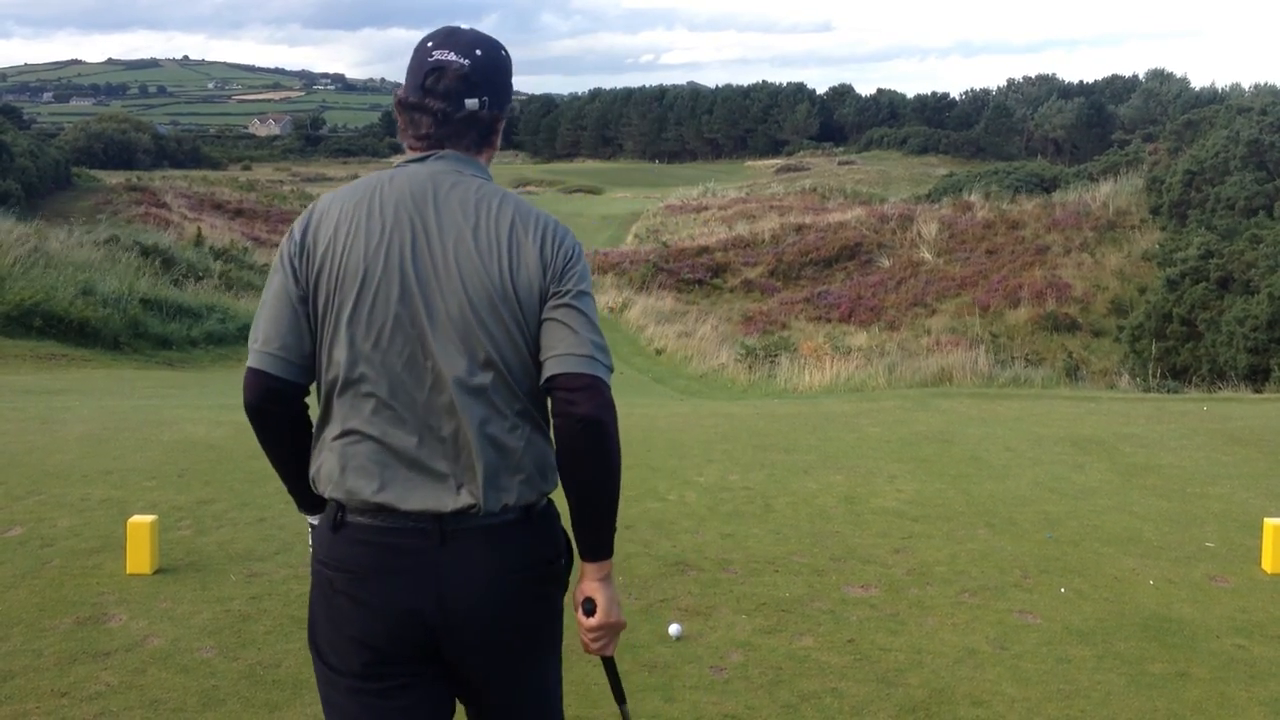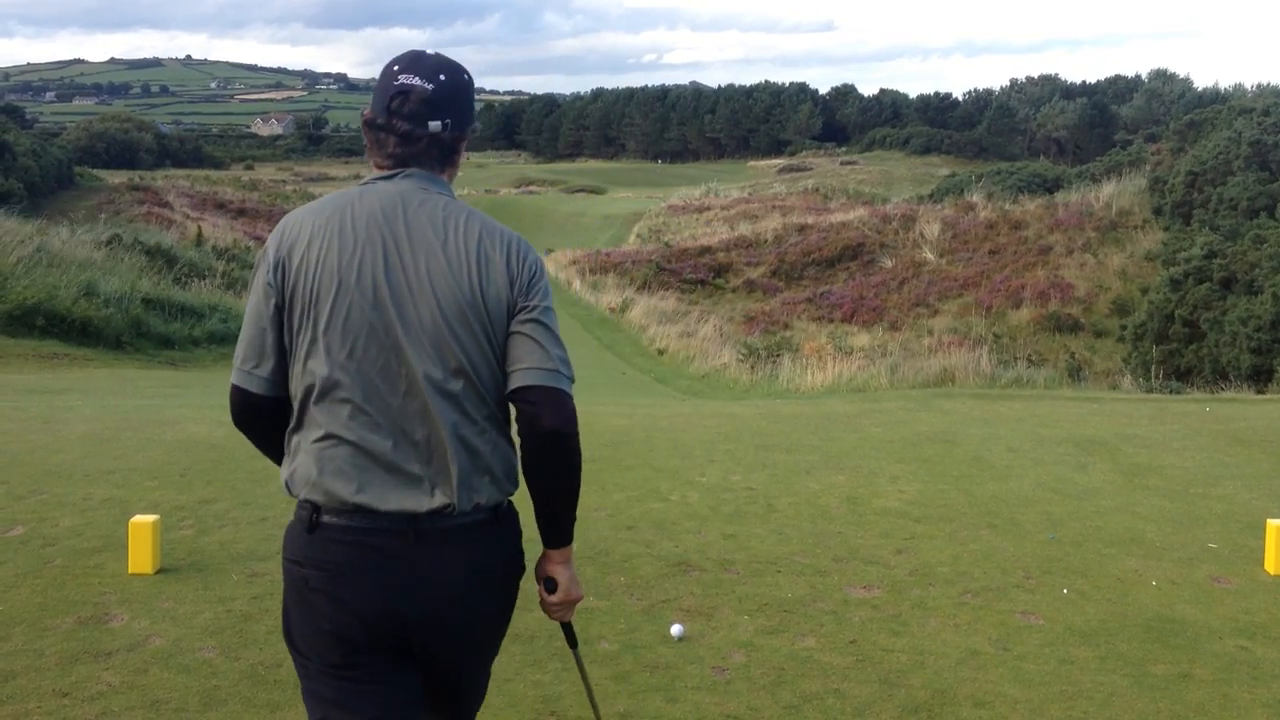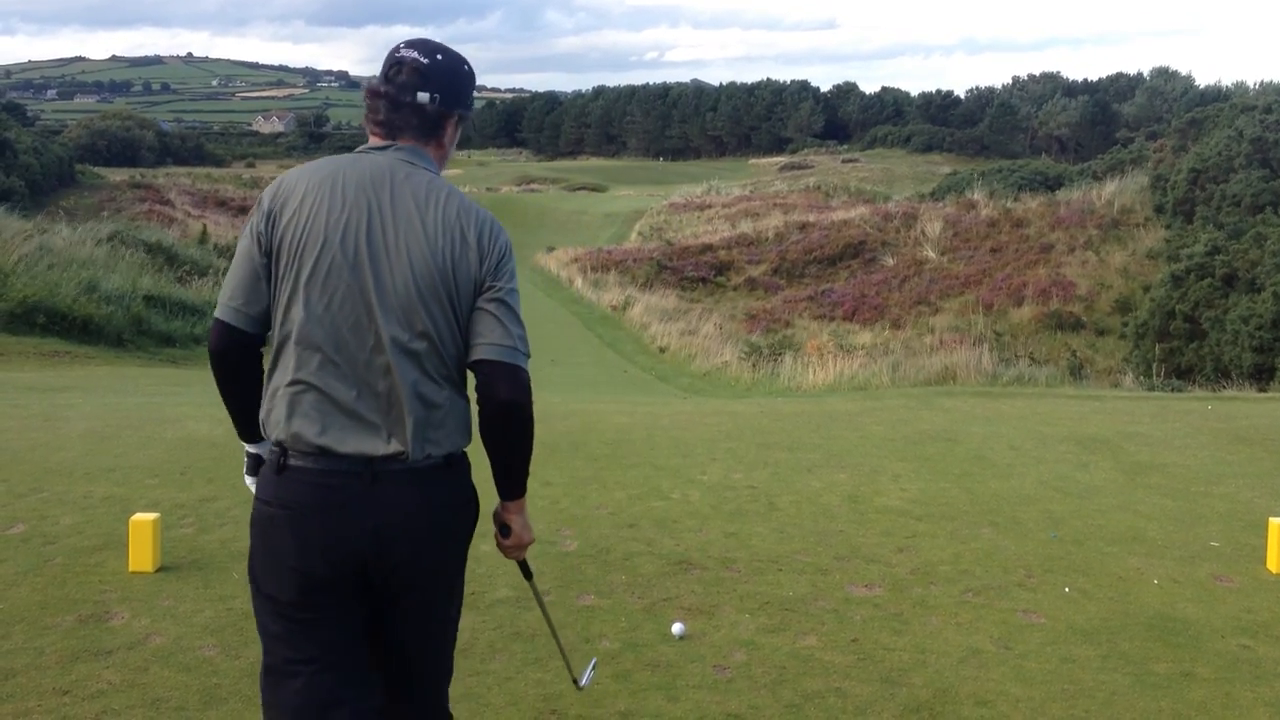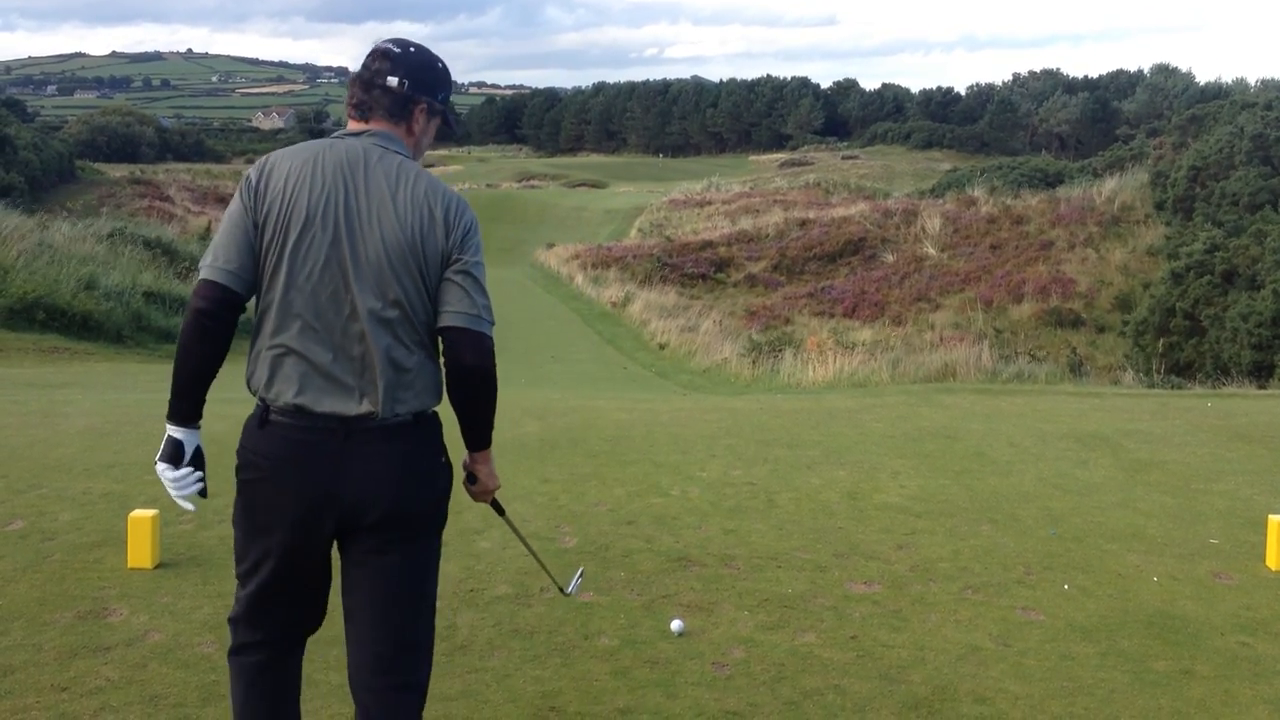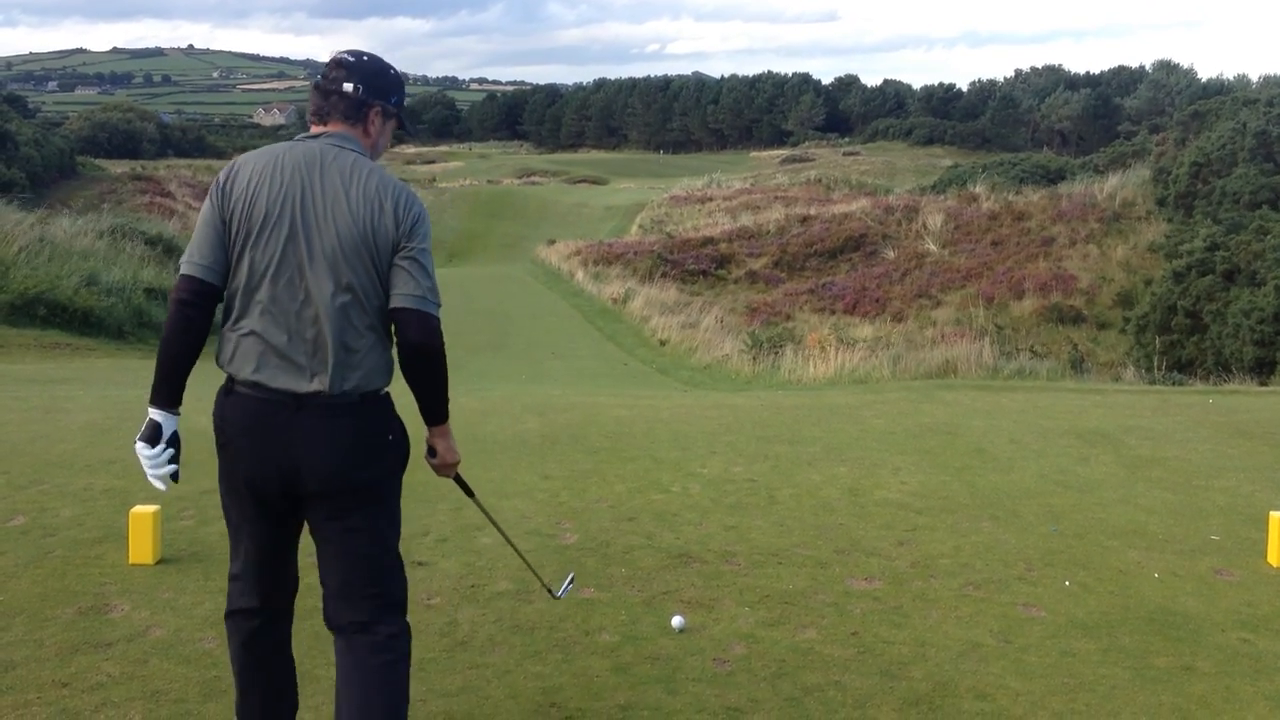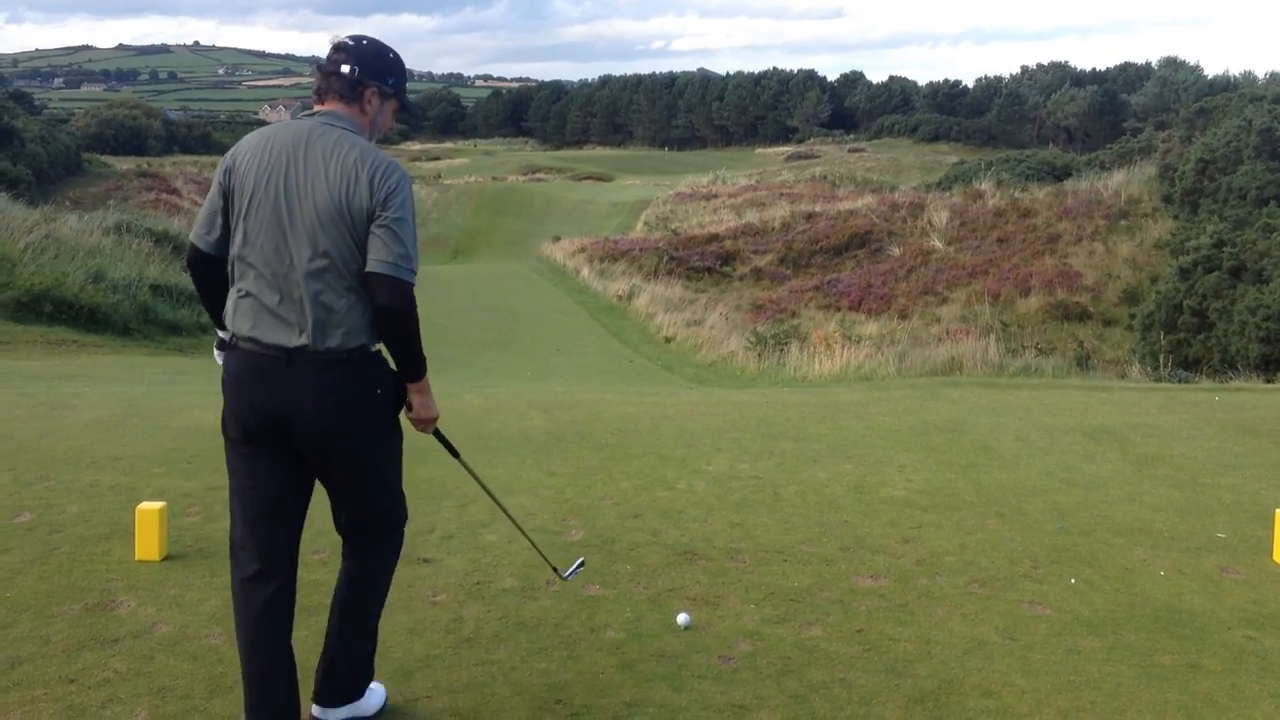
dt=0.3s
person 1, frame 1
left shoulder: (324, 221)
right shoulder: (543, 238)
left elbow: (267, 393)
right elbow: (585, 412)
left wrist: (319, 506)
right wrist: (595, 565)
left hip: (365, 560)
right hip: (506, 556)
person 1, frame 2
left shoulder: (298, 235)
right shoulder: (506, 252)
left elbow: (251, 404)
right elbow: (548, 420)
right wrist: (558, 549)
left hip: (339, 558)
right hip: (471, 554)
person 1, frame 3
left shoulder: (289, 193)
right shoulder: (475, 227)
left elbow: (230, 342)
right elbow: (503, 386)
left wrist: (258, 441)
right wrist: (512, 500)
left hip: (306, 494)
right hip: (425, 501)
person 1, frame 4
left shoulder: (272, 174)
right shoulder: (444, 207)
left elbow: (210, 308)
right elbow: (469, 352)
left wrist: (182, 423)
right wrist: (480, 450)
left hip: (285, 448)
right hip: (398, 460)
left knee: (266, 642)
person 1, frame 5
left shoulder: (241, 174)
right shoulder: (395, 200)
left elbow: (191, 298)
right elbow: (418, 330)
left wrist: (164, 410)
right wrist: (438, 426)
left hip: (251, 419)
right hip: (349, 428)
left knee: (256, 595)
right knee: (370, 622)
person 1, frame 6
left shoulder: (247, 151)
right shoulder: (380, 173)
left elbow: (202, 258)
right elbow: (390, 293)
right wrist: (416, 381)
left hip: (251, 376)
right hip: (342, 382)
left knee: (260, 560)
right knee: (373, 531)
